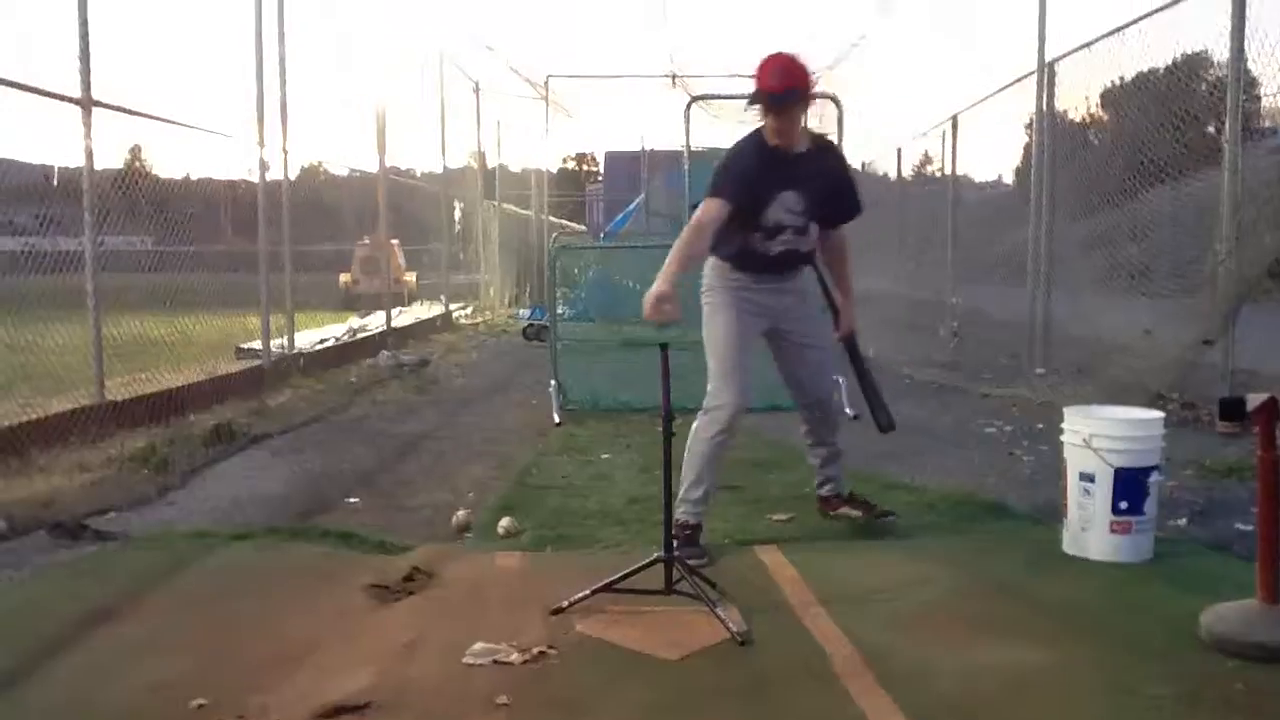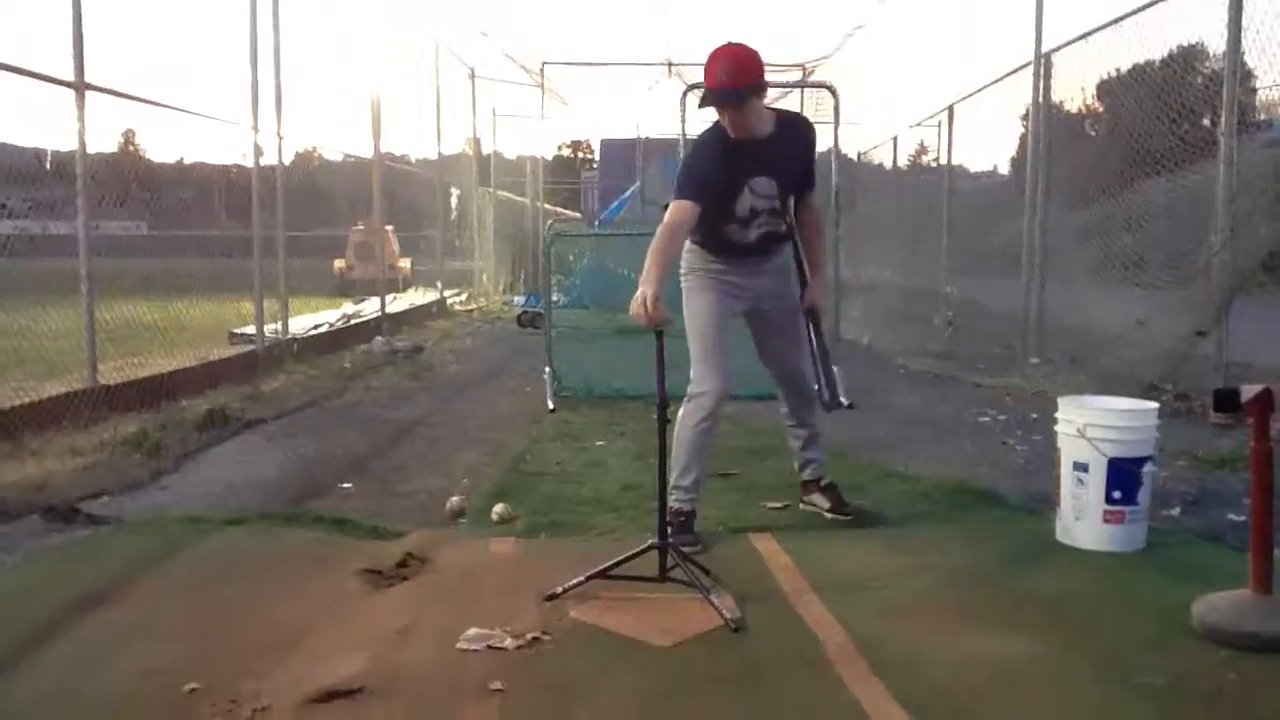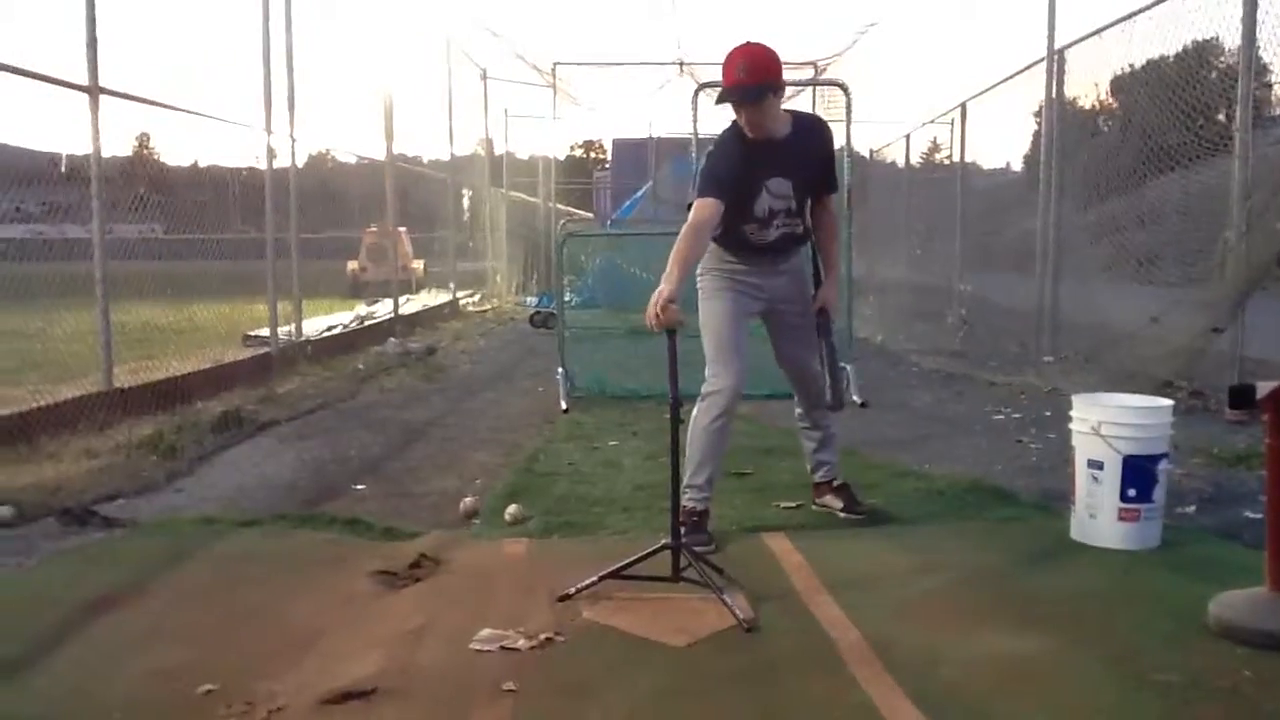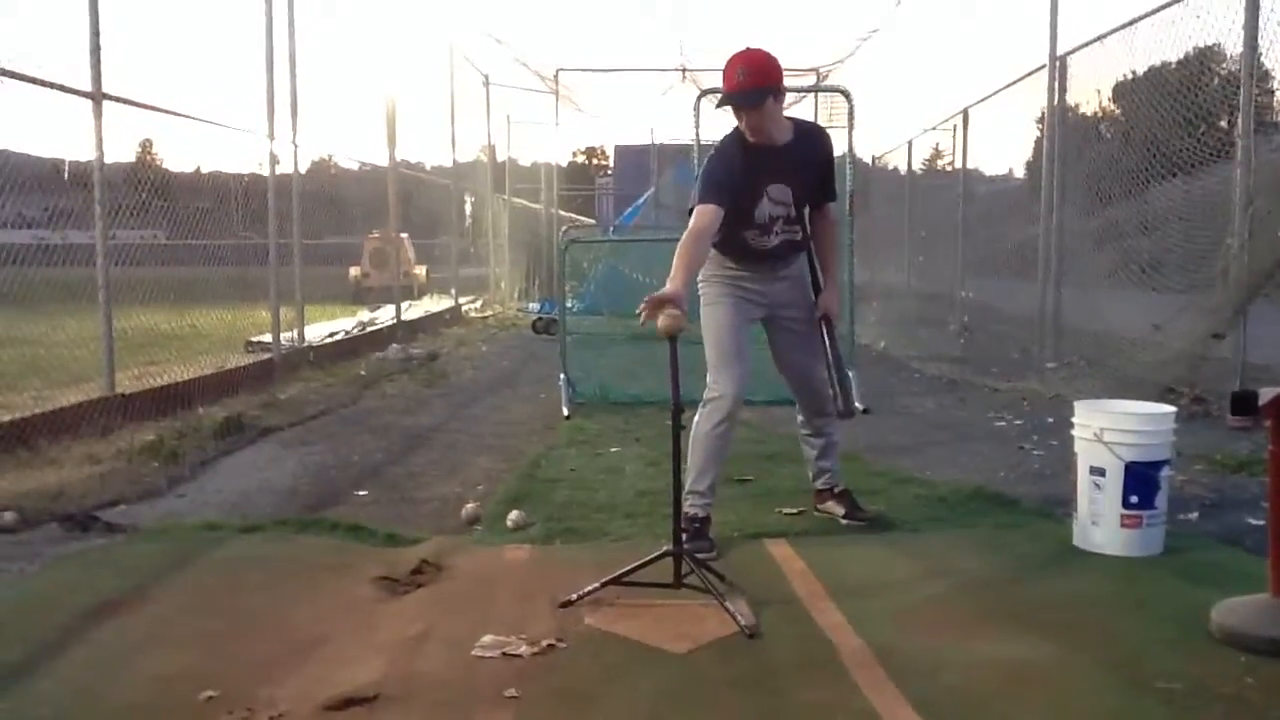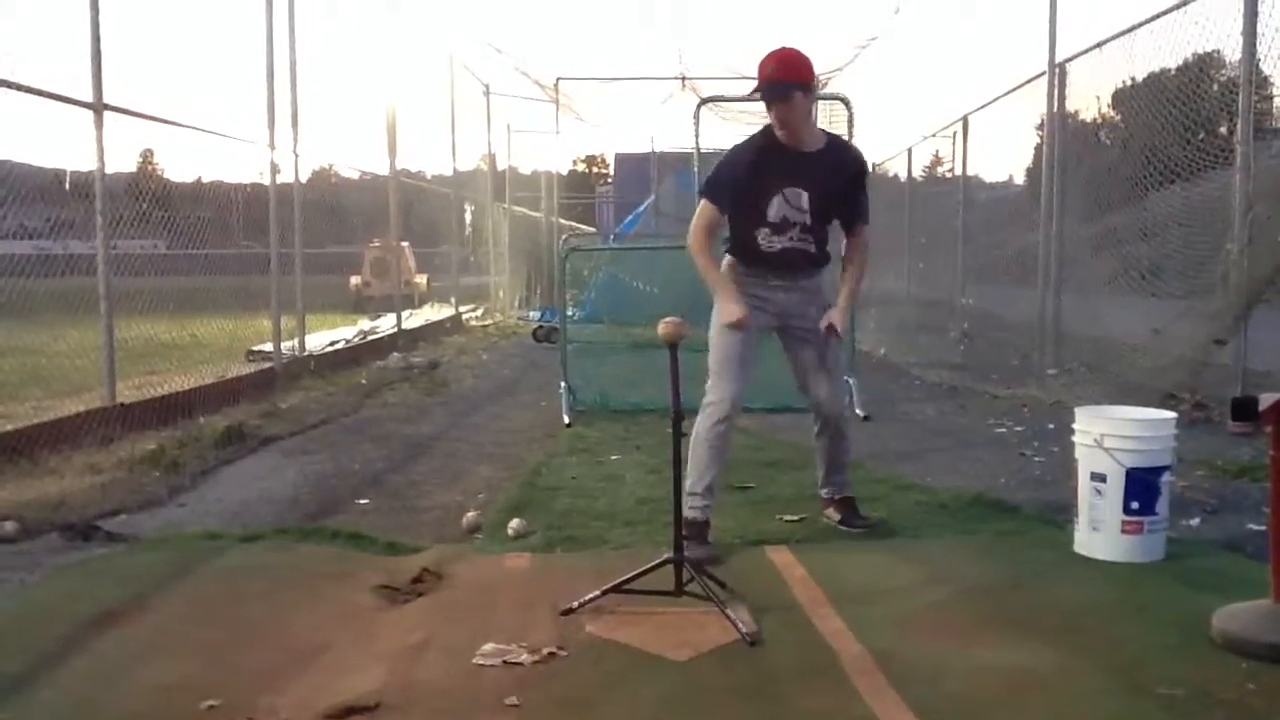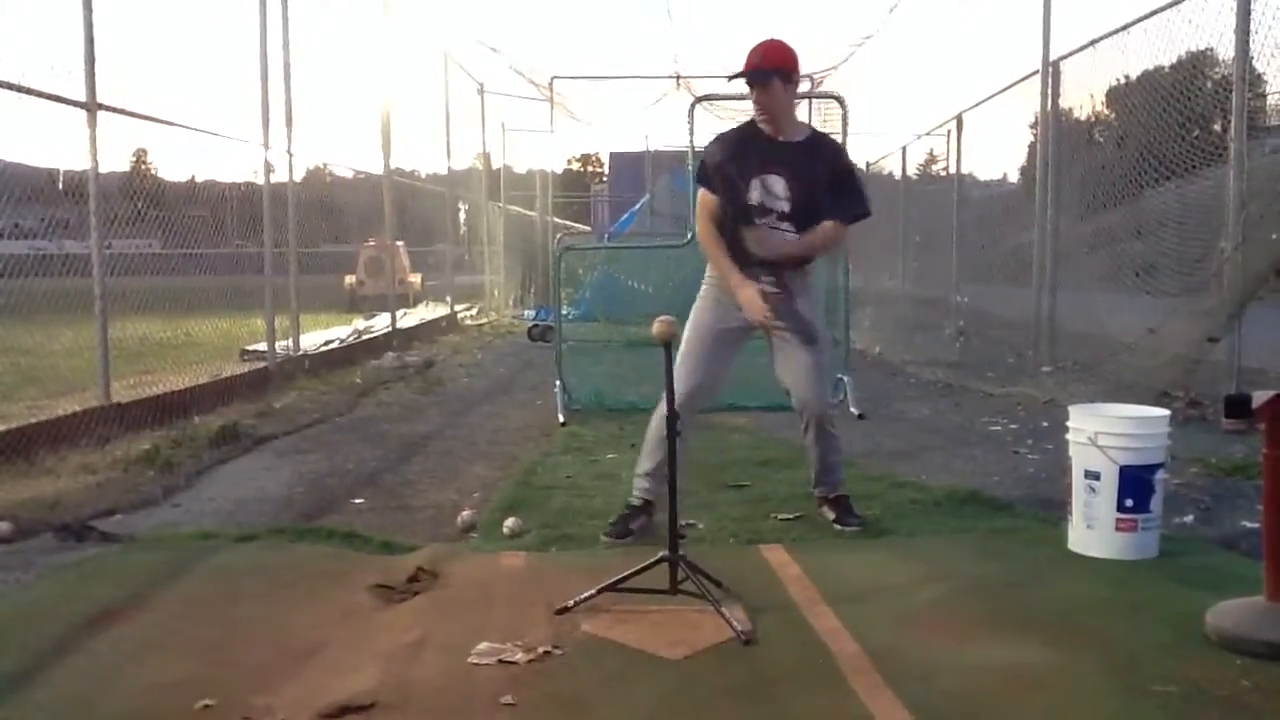
dt=0.3s
person 1, frame 1
left shoulder: (828, 160)
right shoulder: (745, 159)
left elbow: (831, 236)
right elbow: (706, 221)
left wrist: (845, 303)
right wrist: (667, 278)
left hip: (794, 286)
right hip: (733, 285)
left knee: (821, 397)
right knee: (726, 402)
left ankle: (831, 492)
right ankle: (687, 520)
person 1, frame 2
left shoulder: (797, 133)
right shoulder: (707, 152)
left elbow: (805, 207)
right elbow: (676, 221)
left wrist: (816, 277)
right wrist: (650, 283)
left hip: (773, 267)
right hip: (711, 270)
left knee: (797, 378)
right knee: (710, 387)
left ankle: (813, 480)
right ankle: (679, 508)
person 1, frame 3
left shoulder: (814, 135)
right shoulder: (727, 152)
left elbow: (824, 208)
right elbow: (701, 222)
left wrist: (830, 279)
right wrist: (670, 282)
left hip: (790, 268)
right hip: (729, 271)
left knee: (812, 379)
right knee: (725, 385)
left ankle: (825, 480)
right ankle: (693, 506)
person 1, frame 4
left shoulder: (814, 143)
right shoulder: (727, 158)
left elbow: (823, 215)
right elbow: (701, 227)
left wrist: (831, 286)
right wrist: (676, 285)
left hip: (789, 275)
right hip: (730, 277)
left knee: (814, 386)
right knee: (726, 392)
left ankle: (826, 486)
right ankle: (694, 512)
person 1, frame 5
left shoulder: (846, 161)
right shoulder: (747, 158)
left elbow: (857, 238)
right elbow: (700, 234)
left wrist: (843, 304)
right wrist: (726, 299)
left hip: (808, 290)
right hip: (747, 287)
left knee: (831, 403)
right knee: (722, 400)
left ankle: (836, 497)
right ankle: (696, 518)
person 1, frame 6
left shoulder: (827, 155)
right shoulder: (729, 147)
left elbow: (835, 231)
right elbow: (704, 223)
left wrist: (789, 248)
right wrist: (741, 286)
left hip: (791, 289)
right hip: (727, 283)
left knee: (814, 399)
right knee: (683, 393)
left ankle: (829, 492)
right ankle: (643, 501)
